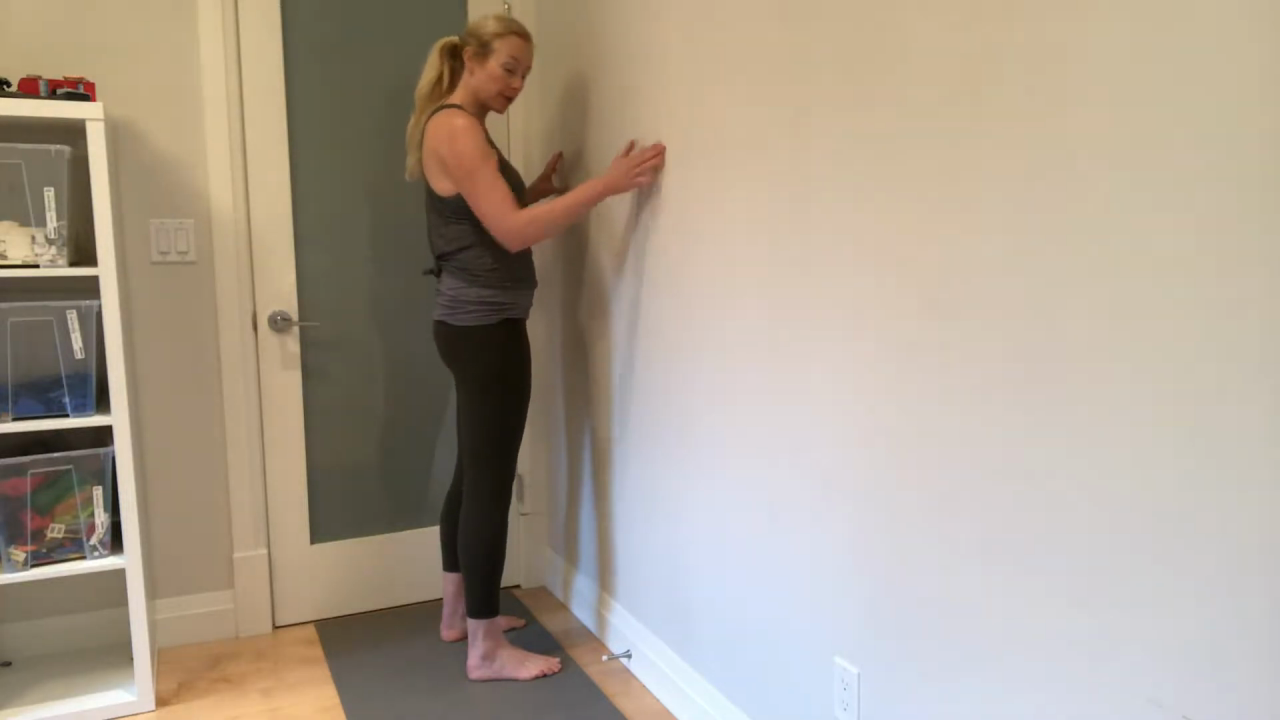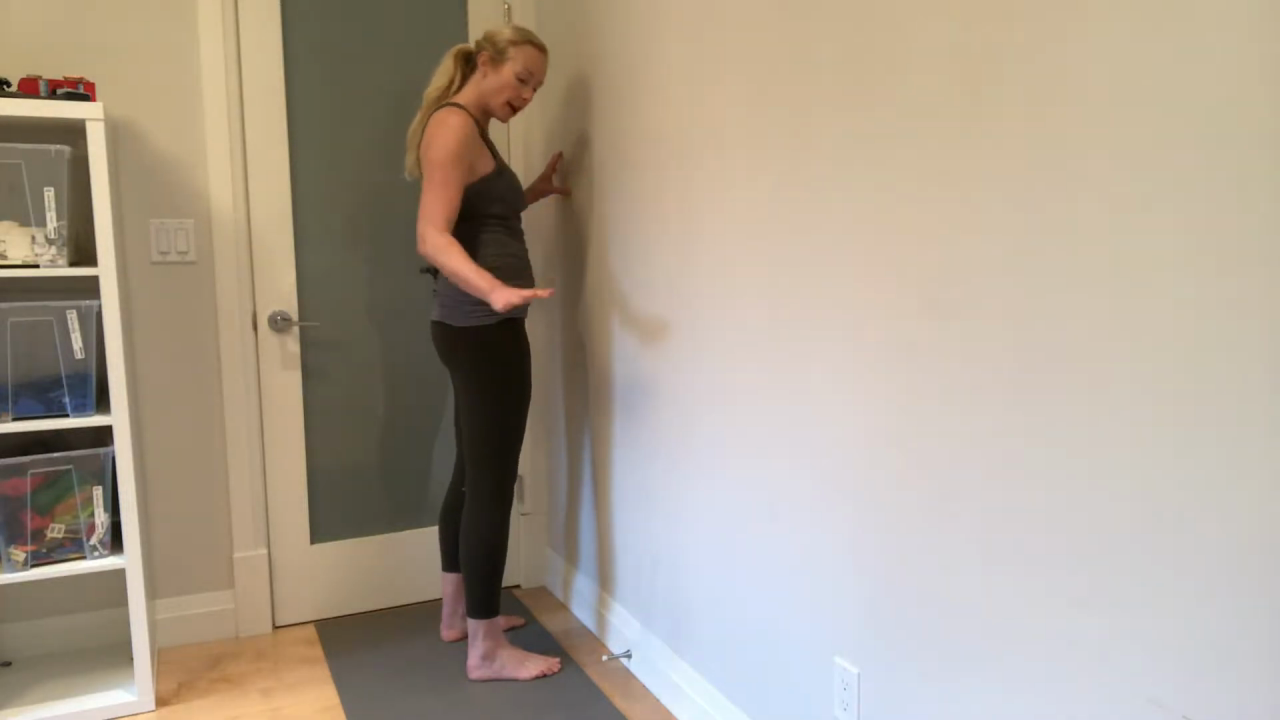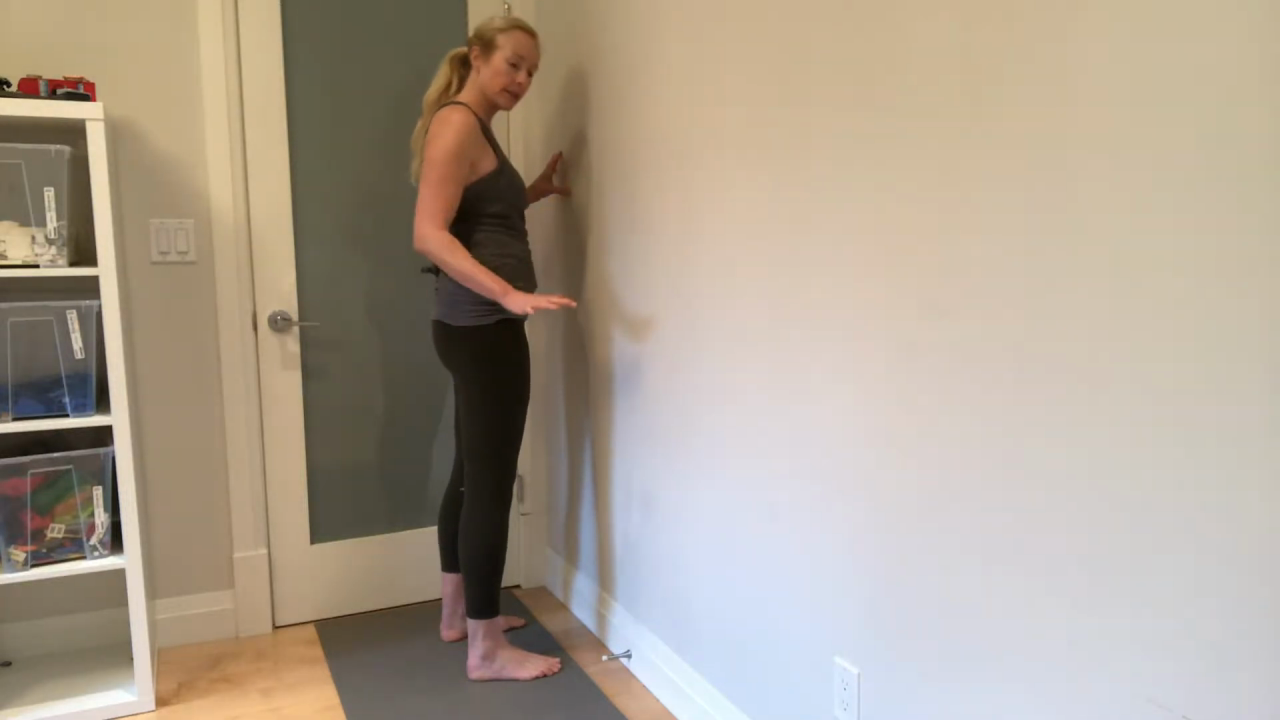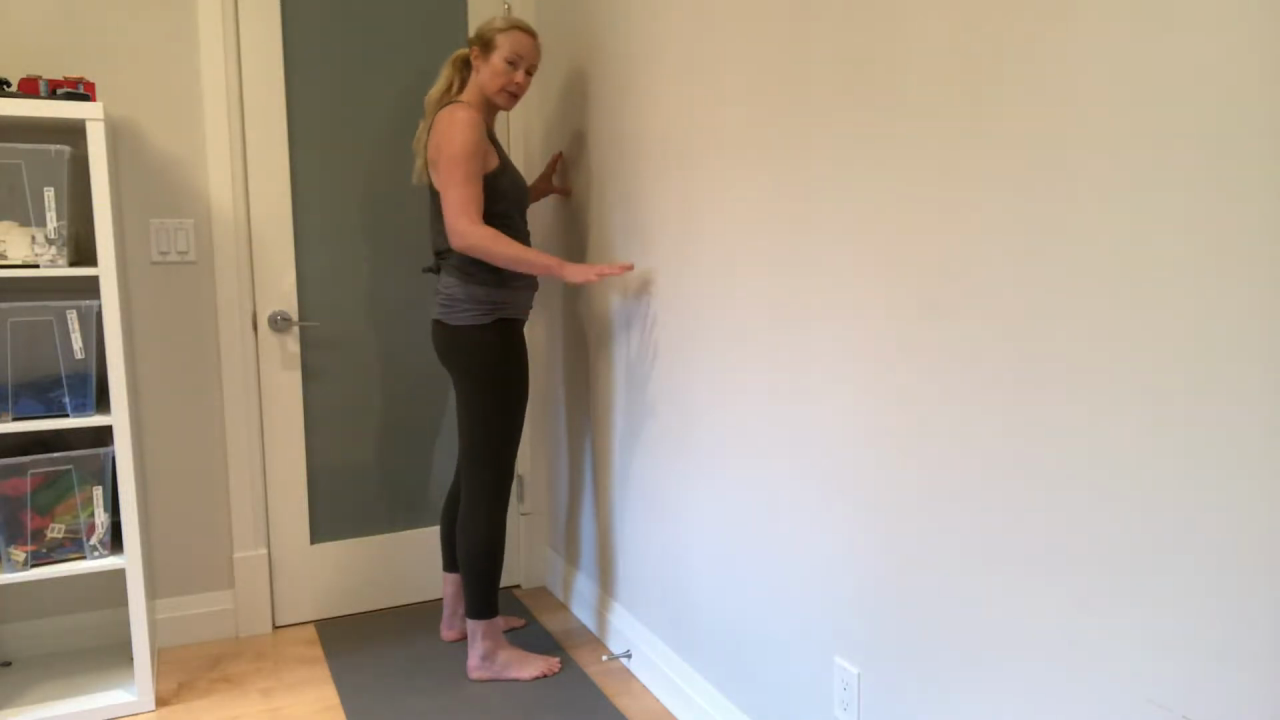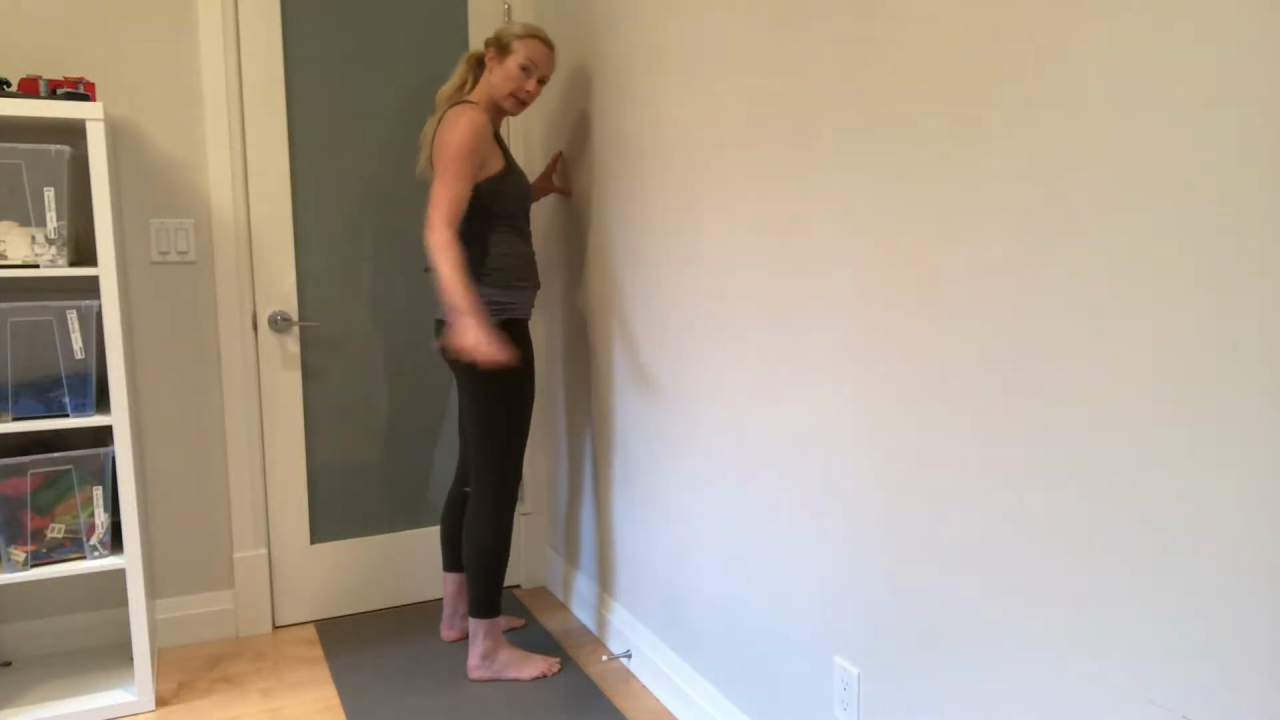
dt=0.4s
person 1, frame 1
left shoulder: (455, 125)
right shoulder: (456, 128)
right elbow: (511, 232)
left wrist: (535, 190)
right wrist: (607, 184)
left hip: (473, 323)
right hip: (485, 327)
left knee: (474, 472)
right knee: (490, 481)
left ankle: (458, 613)
right ankle: (486, 648)
person 1, frame 2
left shoulder: (469, 128)
right shoulder: (453, 125)
right elbow: (433, 236)
left wrist: (531, 193)
right wrist: (494, 290)
left hip: (473, 326)
right hip: (481, 328)
left knee: (472, 473)
right knee: (491, 482)
left ankle: (458, 612)
right ankle: (486, 648)
person 1, frame 3
left shoulder: (475, 128)
right shoulder: (456, 124)
right elbow: (430, 234)
left wrist: (533, 193)
right wrist: (510, 295)
left hip: (477, 326)
right hip: (482, 328)
left knee: (471, 474)
right knee: (489, 481)
left ankle: (457, 613)
right ankle: (485, 648)
person 1, frame 4
left shoulder: (473, 128)
right shoulder: (459, 121)
right elbow: (464, 231)
left wrist: (533, 193)
right wrist: (563, 268)
left hip: (479, 323)
right hip: (482, 326)
left knee: (475, 473)
right knee: (489, 480)
left ankle: (458, 613)
right ankle: (487, 649)
person 1, frame 5
left shoulder: (481, 125)
right shoulder: (468, 120)
right elbow: (440, 229)
left wrist: (533, 191)
right wrist: (466, 316)
left hip: (492, 321)
right hip: (490, 324)
left knee: (477, 472)
right knee: (497, 483)
left ankle: (458, 612)
right ankle: (488, 647)
